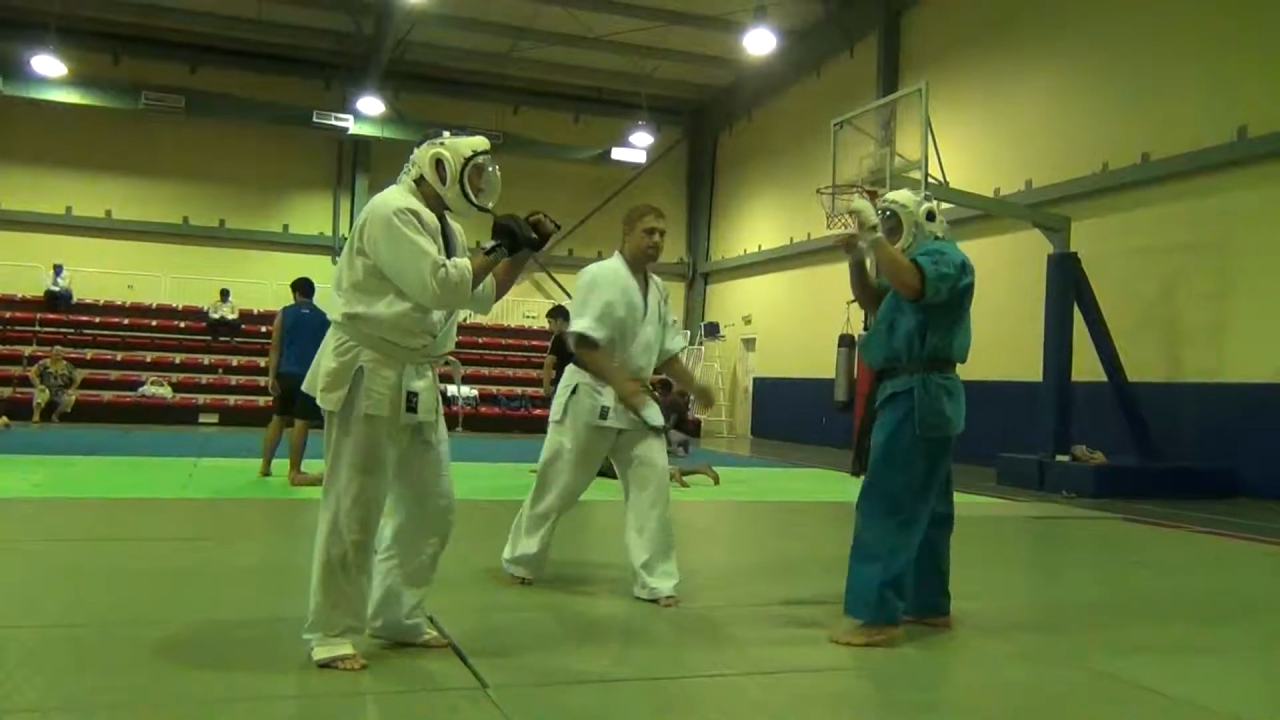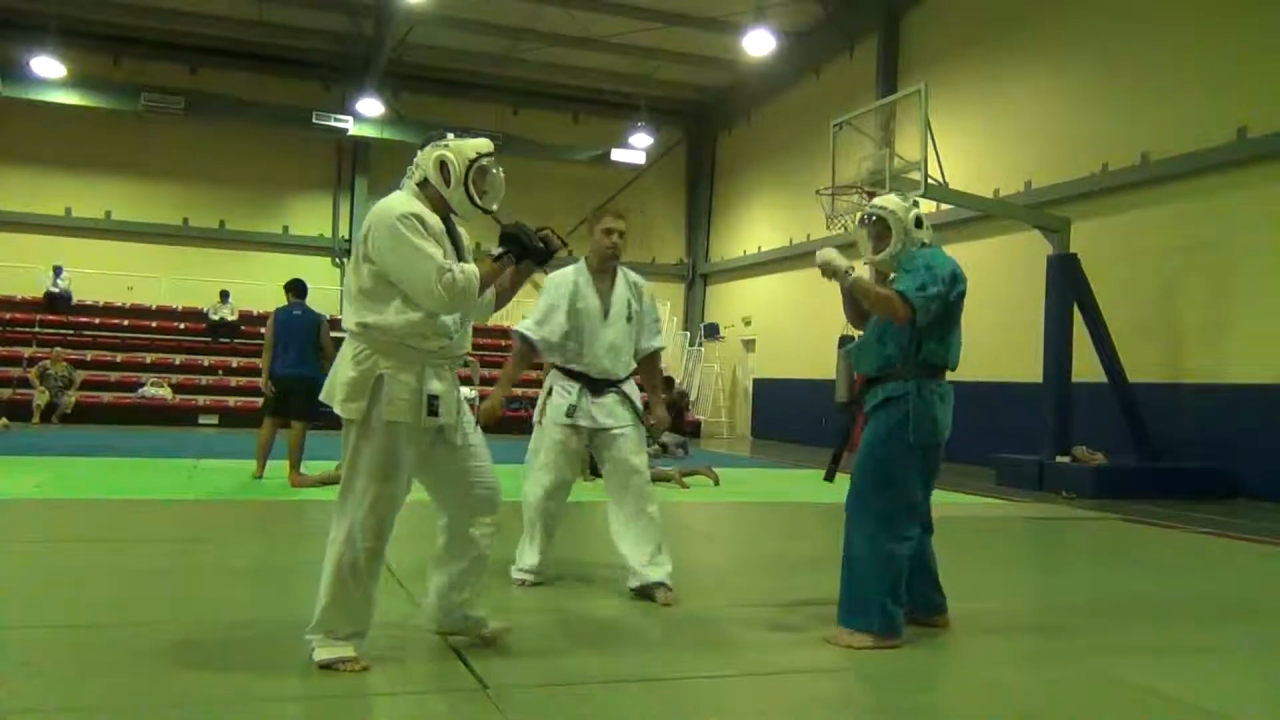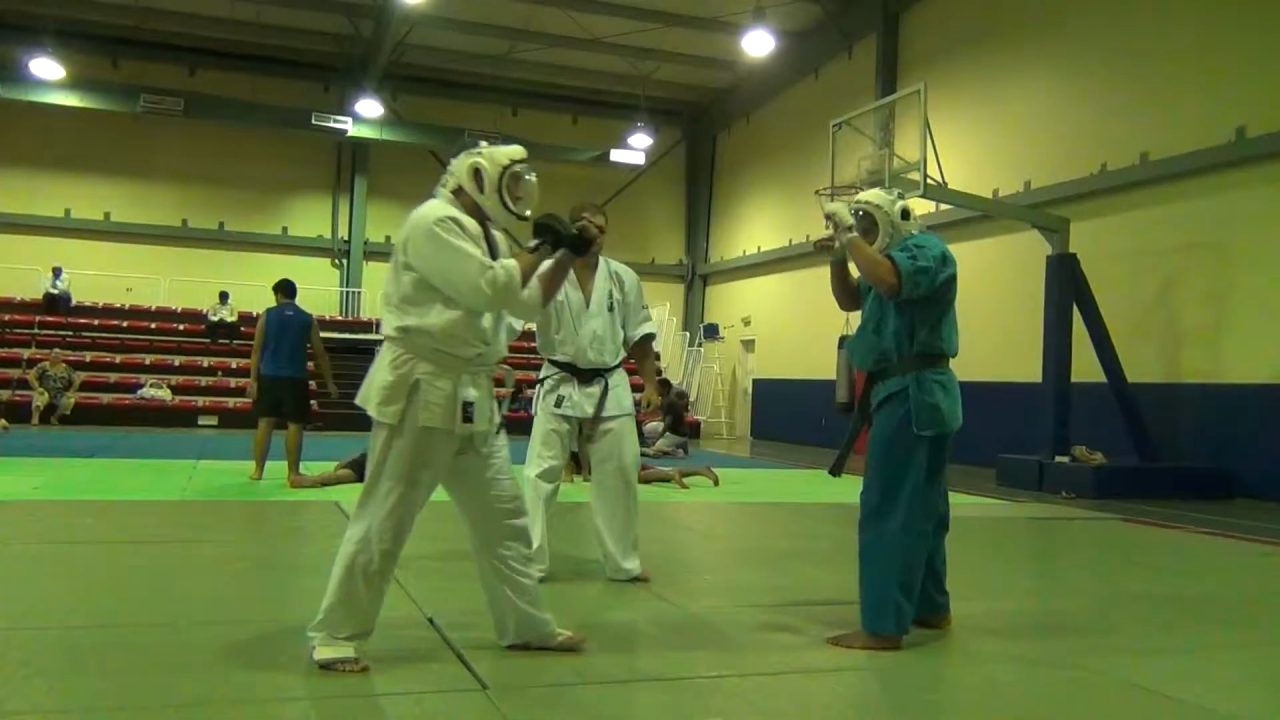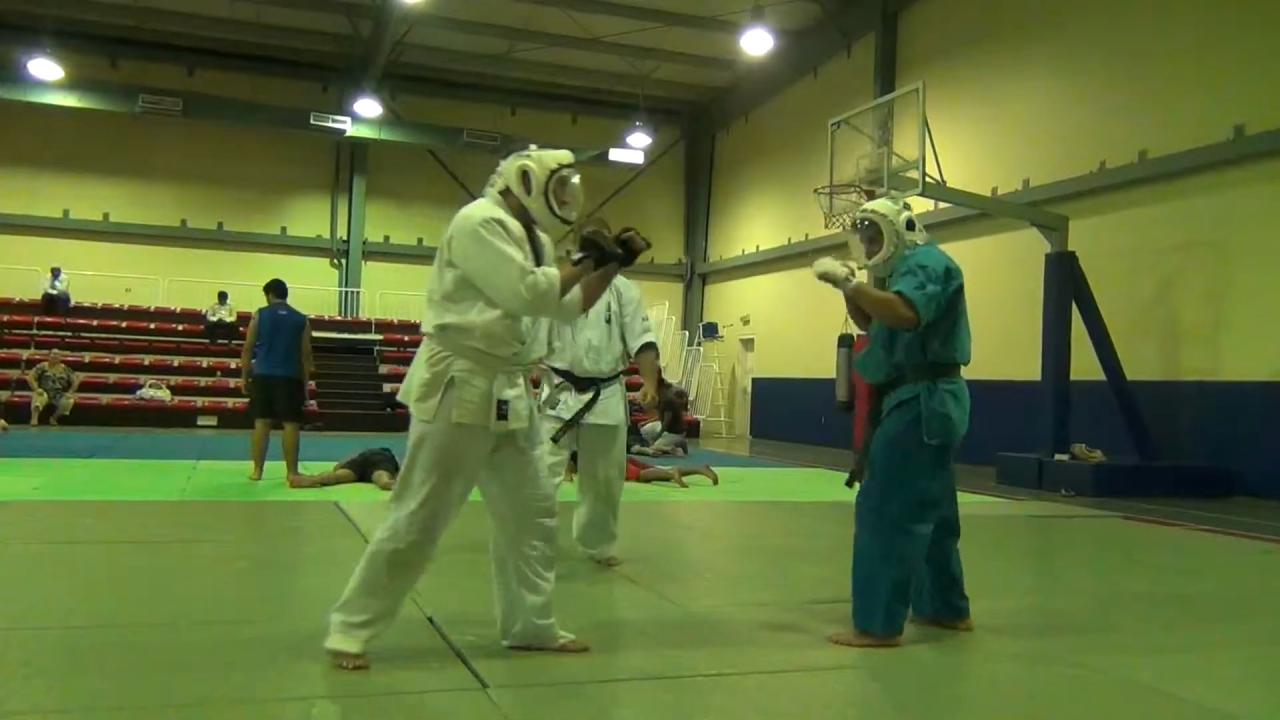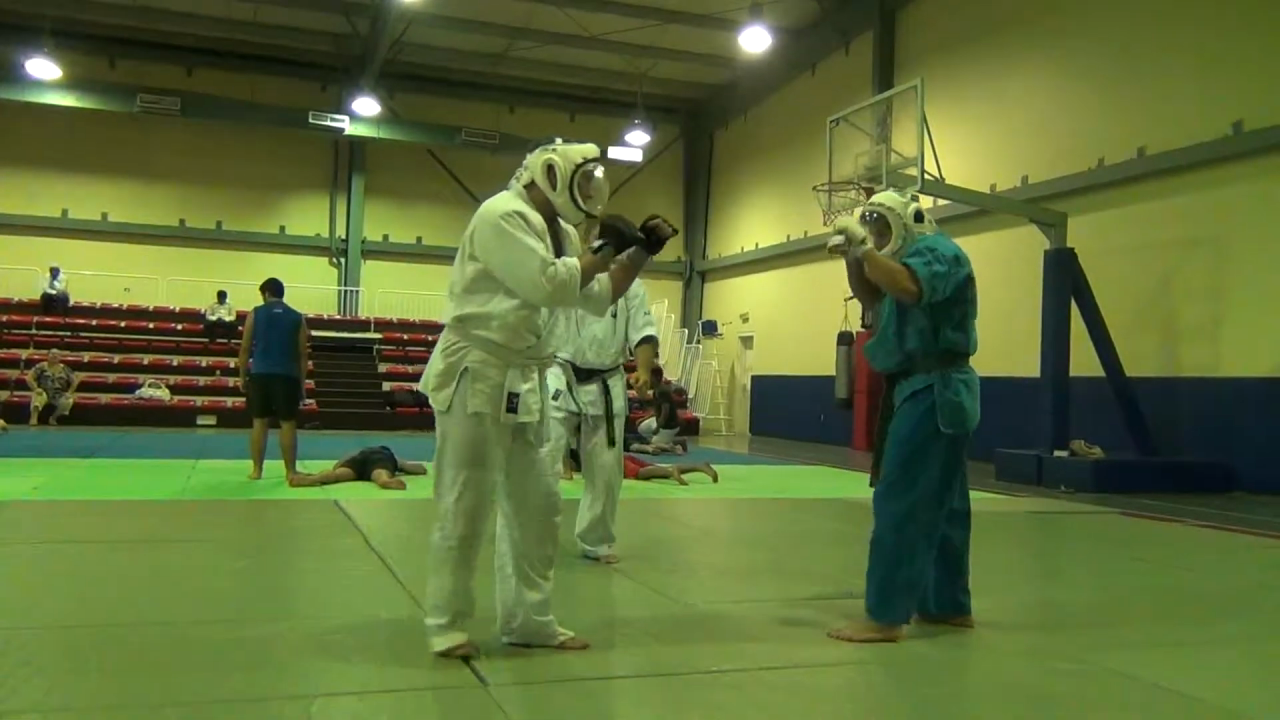
dt=0.2s
person 1, frame 1
left shoulder: (443, 225)
right shoulder: (393, 211)
left elbow: (479, 297)
right elbow: (437, 288)
left wrist: (522, 251)
right wrist: (496, 248)
left hip: (414, 381)
right hip: (369, 376)
left knee: (430, 506)
right knee: (353, 509)
left ankle: (393, 615)
right ankle: (331, 633)
person 1, frame 2
left shoulder: (443, 226)
right shoulder: (398, 216)
left elbow: (480, 304)
right elbow: (445, 293)
left wrist: (528, 261)
right wrist: (504, 255)
left hip: (433, 385)
right hip: (389, 383)
left knee: (477, 499)
right knee: (368, 515)
left ankle: (453, 607)
right ankle: (334, 635)
person 1, frame 3
left shoulder: (482, 232)
right shoulder: (437, 223)
left elbow: (529, 302)
right elbow: (490, 289)
left wrist: (568, 253)
right wrist: (541, 248)
left hip: (469, 392)
right hip: (422, 388)
left knee: (501, 513)
right knee: (387, 517)
left ankle: (527, 624)
right ankle: (335, 635)
person 1, frame 4
left shoulder: (531, 236)
right shoulder: (481, 223)
left elbow: (570, 305)
right elbow: (525, 294)
left wrist: (611, 264)
right wrist: (578, 262)
left hip: (511, 390)
right hip: (459, 385)
left knee: (534, 510)
right knee: (422, 510)
left ankle: (530, 624)
right ankle: (353, 625)
person 1, frame 5
left shoulder: (558, 230)
right shoulder: (503, 215)
left elbow: (598, 297)
right elbow: (548, 285)
left wrist: (641, 251)
right wrist: (604, 248)
left hip: (526, 381)
right hip: (478, 376)
left knee: (536, 506)
right knee: (466, 506)
left ankle: (528, 620)
right ankle: (448, 622)
person 2, frame 1
left shoulder: (945, 256)
right shoulder: (917, 261)
left elbow: (908, 285)
right elbow: (873, 304)
left wrist: (871, 234)
right wrist: (860, 252)
left hip: (919, 395)
right hip: (915, 395)
left knee: (887, 503)
right knee: (922, 505)
left ankle: (877, 617)
right ankle: (930, 604)
person 2, frame 2
left shoulder: (935, 266)
right shoulder: (904, 271)
left elbow: (900, 312)
right elbow: (862, 318)
left wrist: (848, 270)
right wrist: (845, 279)
left hip: (910, 401)
right hip: (902, 400)
left knee: (876, 510)
right knee: (906, 509)
left ankle: (877, 624)
right ankle: (926, 606)
person 2, frame 3
left shoulder: (924, 251)
right shoulder: (900, 256)
left elbow: (884, 278)
right elbow: (850, 301)
left wrist: (847, 234)
right wrist: (841, 246)
left hip: (914, 395)
right hip: (910, 395)
left knee: (890, 509)
right knee: (920, 506)
left ankle: (885, 625)
right ankle: (930, 605)
person 2, frame 4
left shoulder: (928, 264)
right shoulder: (905, 269)
left elbow: (905, 315)
right elbow: (869, 320)
left wrist: (846, 278)
right wrist: (846, 281)
left hip: (922, 402)
right hip: (920, 402)
left knee: (883, 509)
right knee: (927, 510)
left ankle: (878, 624)
right ankle: (948, 608)
person 2, frame 5
left shoulder: (937, 252)
right shoulder: (915, 255)
left elbow: (907, 289)
right elbow: (873, 295)
left wrist: (859, 246)
right wrist: (853, 255)
left hip: (935, 393)
right hip: (931, 393)
left knee: (901, 500)
right knee: (940, 504)
left ankle: (885, 616)
right ankle: (949, 604)
person 3, frame 1
left shoulder: (657, 289)
right shoulder: (601, 275)
left elbow: (664, 351)
right elbow: (583, 340)
left wrist: (691, 385)
right wrist: (619, 381)
left hip: (636, 399)
right hip: (590, 393)
left knee: (652, 483)
right knee: (560, 481)
left ankle: (657, 579)
right ankle: (521, 560)
person 3, frame 2
left shoulder: (637, 288)
right shoulder: (565, 281)
left elbow: (648, 350)
right elbow: (529, 338)
left wrist: (657, 402)
right wrist: (501, 388)
left hip: (618, 397)
right hip: (569, 395)
left knee: (634, 483)
right knee: (546, 485)
left ankle: (650, 576)
right ankle: (530, 565)
person 3, frame 3
left shoulder: (623, 278)
left elbow: (640, 335)
left wrist: (651, 384)
left hip: (609, 387)
right hip: (561, 385)
left knee: (619, 473)
right knee: (543, 474)
left ankle: (624, 560)
right ankle: (532, 559)
person 3, frame 4
left shoulder: (624, 291)
left elbow: (641, 342)
left wrist: (650, 386)
left hip: (605, 395)
right hip: (559, 394)
left knee: (604, 476)
right knee: (543, 471)
left ankle: (597, 542)
person 3, frame 5
left shoulder: (630, 285)
left elbow: (644, 336)
left wrist: (644, 373)
left hip: (606, 387)
right hip: (562, 381)
left knee: (605, 471)
left ankle: (596, 541)
person 4, frame 1
left shoulder: (284, 313)
right shoulder: (323, 318)
left elbow: (275, 347)
left wrist: (272, 375)
left hip: (286, 374)
left knee: (278, 419)
right knee: (301, 423)
left ankle: (265, 465)
right ankle: (295, 472)
person 4, frame 2
left shoulder: (276, 315)
right shoulder: (318, 319)
left elbow: (268, 348)
right elbow: (329, 352)
left wrist: (265, 376)
left hip: (279, 376)
right hip: (305, 378)
left knee: (269, 422)
right knee: (298, 425)
left ankle: (259, 468)
right ankle: (294, 473)
person 4, frame 3
left shoulder: (267, 315)
right shoulder: (308, 320)
left elbow: (257, 350)
right elbow: (320, 353)
left wrist: (253, 379)
right wrist: (329, 382)
left hip: (269, 377)
right hip: (295, 378)
left knee: (265, 423)
right knee: (294, 426)
left ankle: (258, 470)
right ankle: (293, 472)
person 4, frame 4
left shoulder: (259, 315)
right shoulder: (301, 319)
left elbow: (247, 349)
right elbow: (306, 355)
left wrist: (245, 377)
right wrist: (305, 384)
left hip: (263, 376)
right hip: (290, 378)
left knee: (262, 423)
right knee: (291, 425)
left ankle: (257, 470)
right ankle: (292, 472)
person 4, frame 5
left shoulder: (255, 314)
right shoulder: (297, 318)
left elbow: (245, 348)
right elbow: (302, 354)
left wrist: (242, 376)
right wrist: (302, 383)
left hip: (260, 375)
right hip: (287, 377)
left knee: (260, 423)
right knee: (288, 424)
left ankle: (257, 469)
right ankle: (290, 471)
